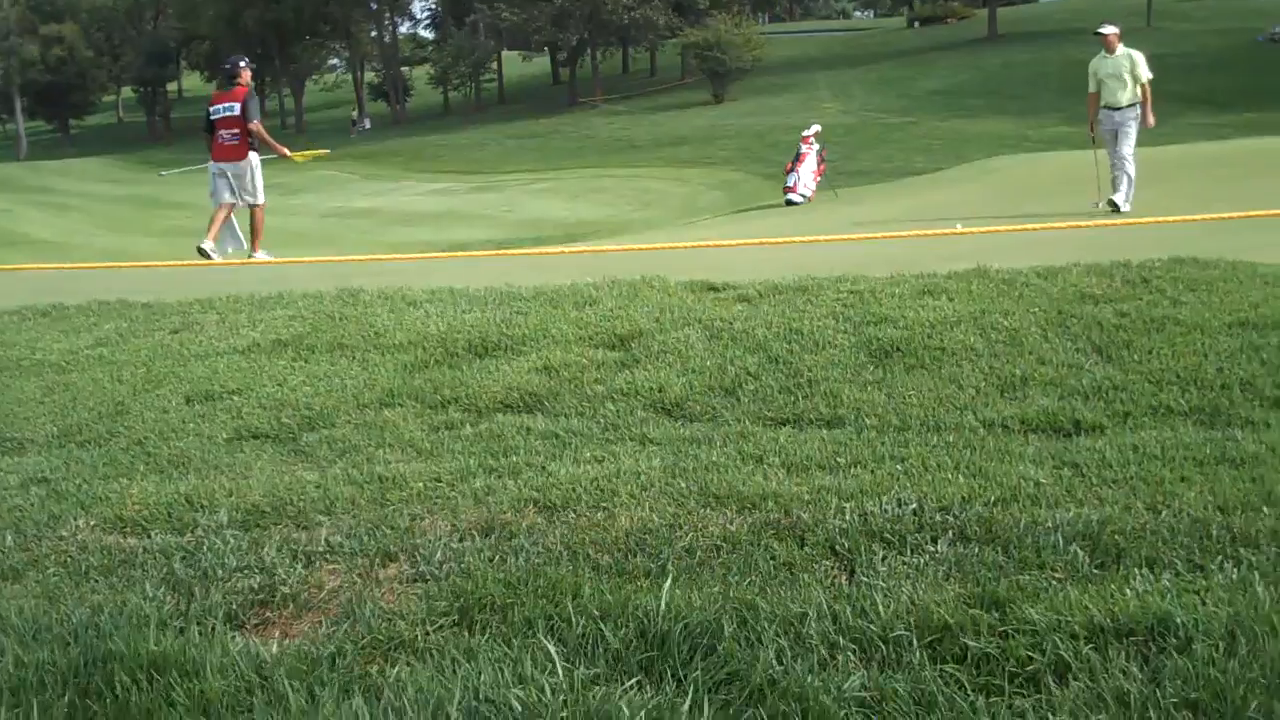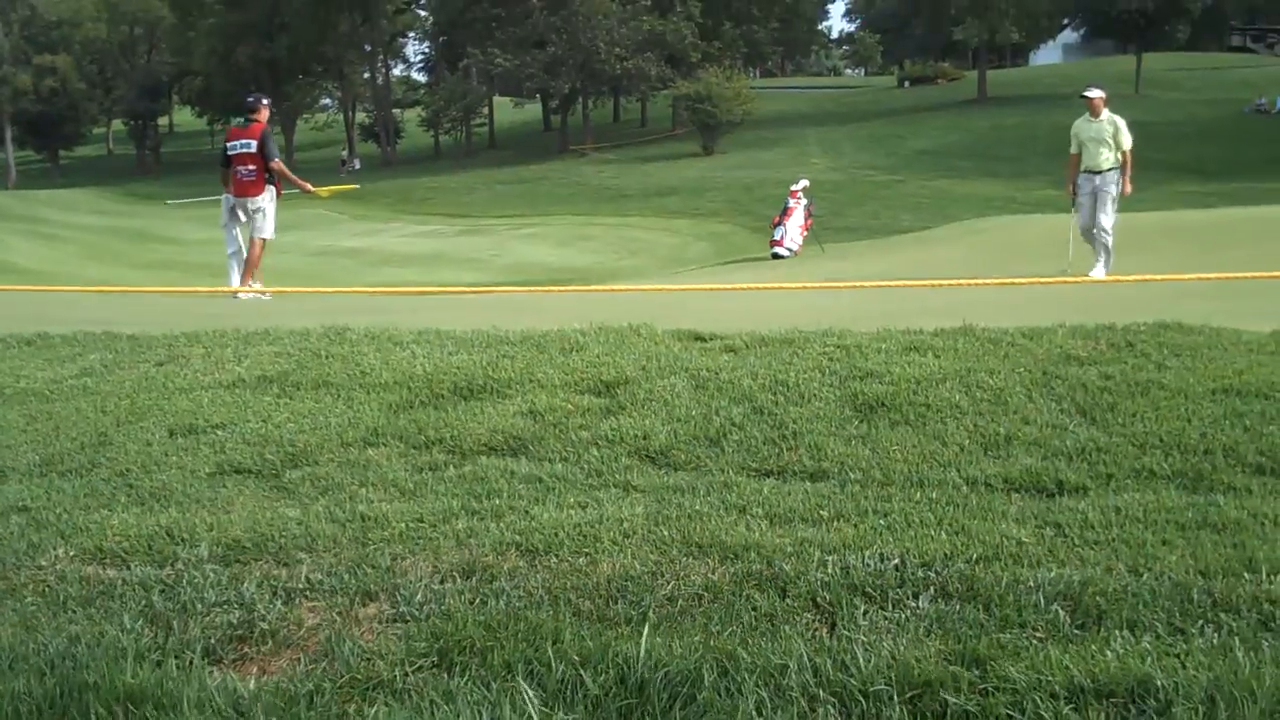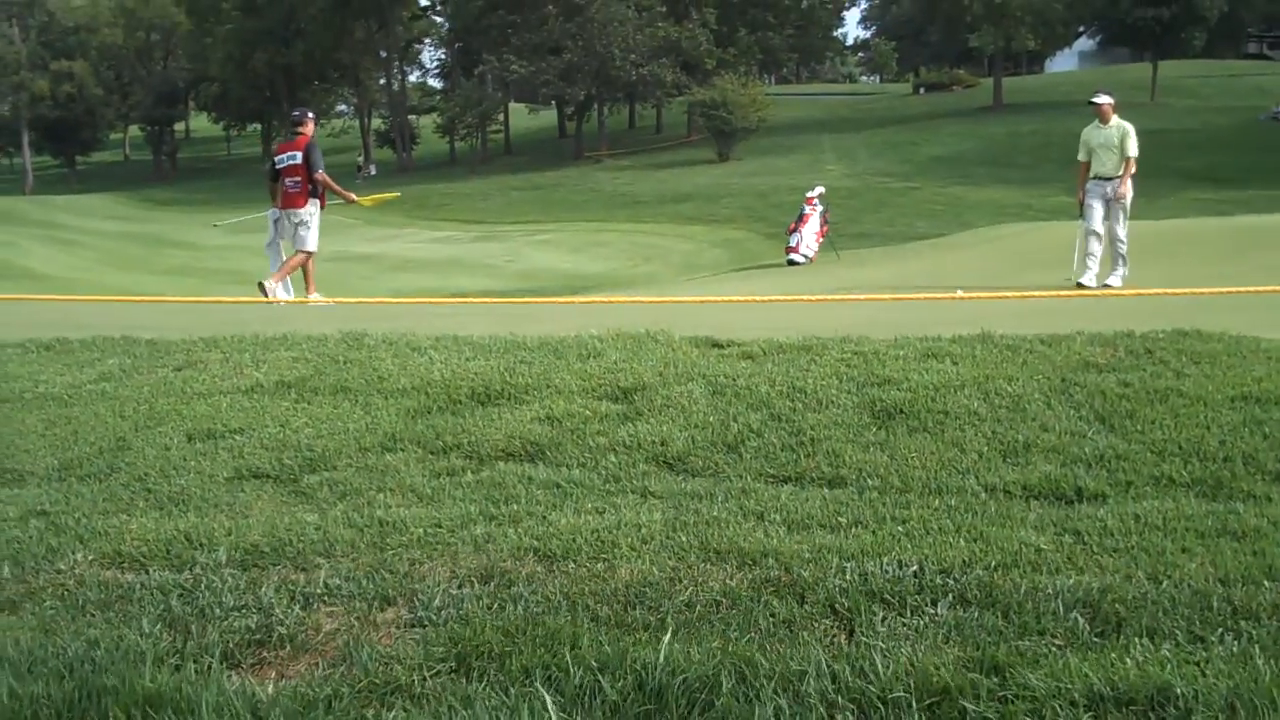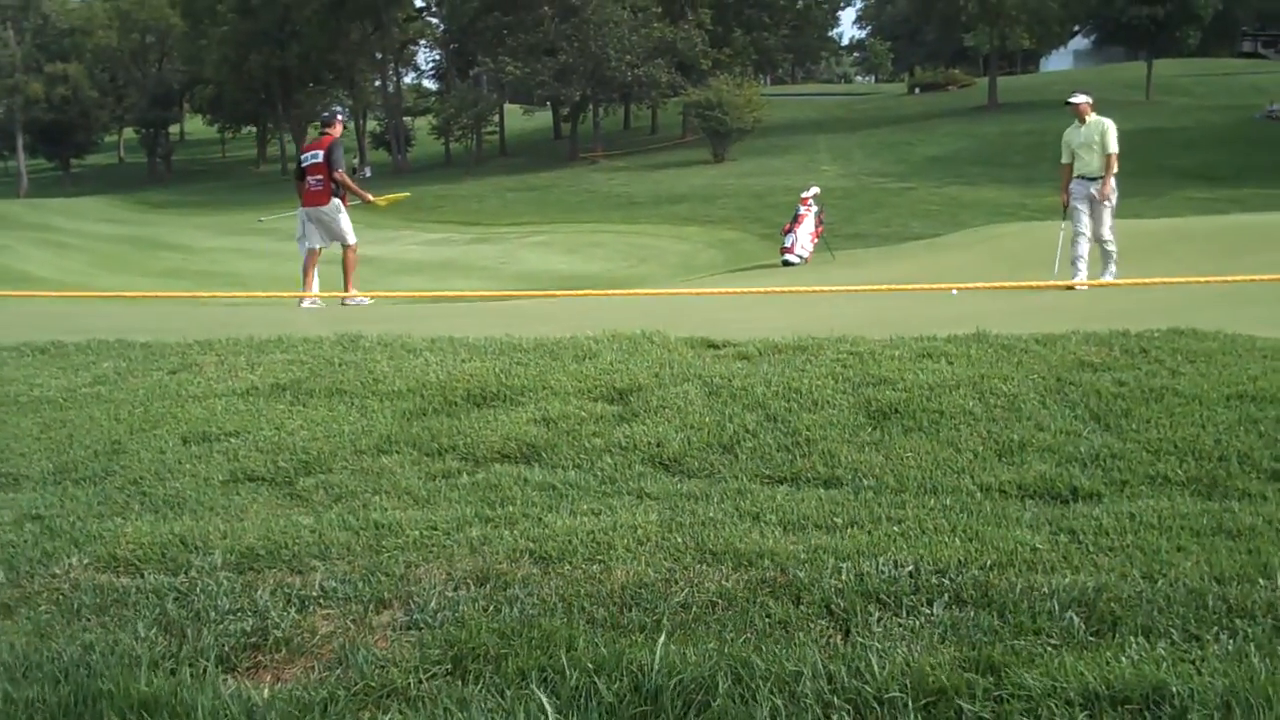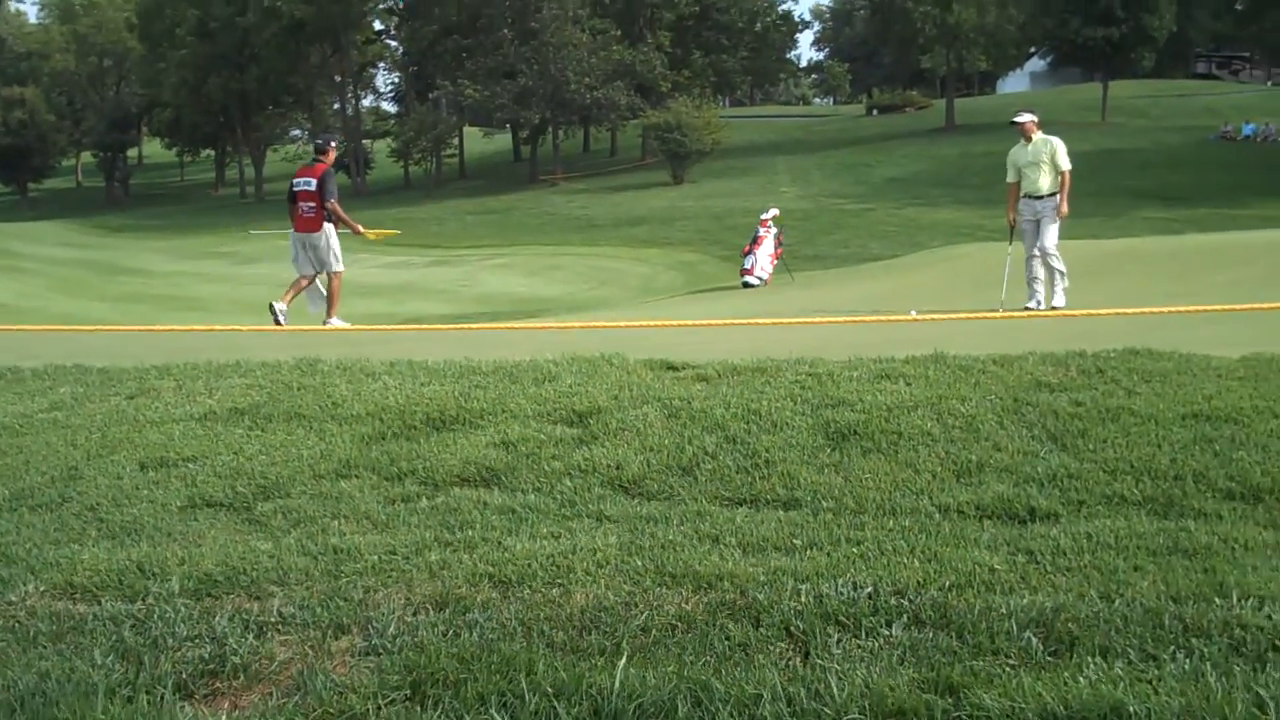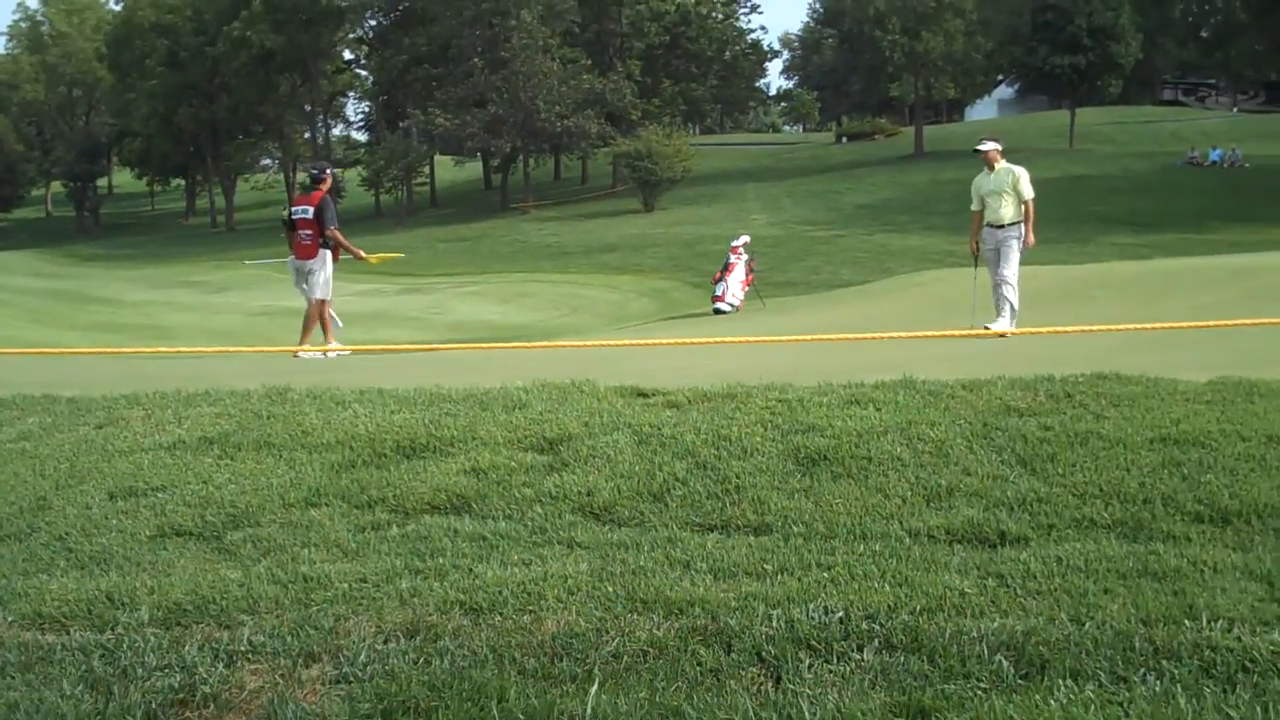
dt=0.3s
person 1, frame 1
left shoulder: (215, 99)
right shoulder: (247, 94)
left elbow: (209, 133)
right elbow: (253, 126)
left wrist: (215, 155)
right wrist: (276, 148)
left hip: (220, 160)
right hip: (244, 158)
left knee: (225, 205)
right knee: (257, 205)
left ankle: (208, 242)
right ankle: (256, 253)
person 1, frame 2
left shoulder: (232, 133)
right shoulder: (264, 132)
left elbow: (225, 168)
right elbow: (274, 164)
left wrist: (228, 189)
right wrist: (300, 184)
left hip: (240, 195)
right hip: (262, 193)
left knee: (258, 240)
right knee: (258, 241)
left ankle: (252, 283)
right ankle: (244, 289)
person 1, frame 3
left shoulder: (280, 149)
right shoulder: (309, 144)
left elbow: (273, 182)
right elbow: (318, 176)
left wrist: (276, 203)
right wrist: (343, 194)
left hip: (287, 206)
right hip: (306, 205)
left knee: (306, 251)
right knee: (304, 253)
left ankle: (312, 294)
right ankle: (271, 282)
person 1, frame 4
left shoulder: (307, 148)
right shoulder: (333, 143)
left elbow: (299, 181)
right elbow: (338, 175)
left wrist: (305, 201)
right wrist: (361, 194)
left hip: (310, 206)
right hip: (329, 203)
left knee: (313, 249)
right knee: (350, 246)
left ankle: (307, 296)
right ankle: (349, 294)
person 1, frame 5
left shoulder: (299, 173)
right shoulder: (326, 172)
left elbow: (291, 204)
right elbow: (330, 204)
left wrist: (297, 224)
right wrist: (351, 225)
left hip: (301, 231)
right hip: (321, 229)
left knee: (308, 275)
right knee: (335, 273)
left ankle: (281, 304)
right ankle: (331, 319)
person 1, frame 6
left shoulder: (297, 200)
right shoulder: (324, 200)
left elbow: (290, 231)
right elbow: (330, 232)
left wrist: (295, 252)
right wrist: (353, 251)
left hip: (302, 258)
right hip: (319, 257)
left knee: (324, 301)
right knee: (316, 302)
left ankle: (330, 344)
right ankle: (303, 347)
person 2, frame 1
left shoulder: (1133, 56)
right shoulder: (1095, 63)
left elbow: (1145, 85)
right elbow: (1093, 94)
left wrist: (1148, 112)
right wrist: (1091, 120)
left hip: (1129, 112)
right hip: (1107, 114)
left knee: (1124, 154)
right knee: (1114, 160)
left ankle: (1122, 197)
right ankle: (1122, 200)
person 2, frame 2
left shoulder: (1116, 122)
right shoulder: (1078, 125)
left elbow: (1126, 153)
right elbow: (1075, 155)
left wrist: (1126, 181)
right wrist: (1071, 182)
left hip: (1109, 177)
right hip: (1086, 178)
left knee: (1103, 223)
right knee: (1085, 225)
left ankle: (1101, 266)
right ankle: (1100, 252)
person 2, frame 3
left shoulder: (1125, 128)
right shoulder: (1088, 132)
left elbow: (1130, 159)
left wrist: (1123, 184)
right wrist: (1080, 189)
left hip: (1118, 184)
right hip: (1095, 184)
left knee: (1117, 233)
right knee: (1093, 228)
left ankle: (1118, 274)
right ankle: (1089, 274)
person 2, frame 4
left shoulder: (1105, 125)
right shoulder: (1069, 133)
left elbow: (1112, 156)
left wrist: (1106, 183)
right wrist: (1064, 191)
left hip: (1102, 184)
right hip: (1079, 184)
left knee: (1102, 232)
right knee: (1080, 232)
left ankle: (1109, 270)
right ankle: (1079, 277)
person 2, frame 5
left shoulder: (1052, 143)
right shoulder: (1014, 152)
left elbow: (1065, 173)
right elbow: (1013, 183)
left wrist: (1063, 201)
right wrist: (1010, 210)
left hip: (1050, 202)
right hip: (1027, 204)
left knee: (1047, 246)
right knee: (1031, 252)
left ankle: (1059, 289)
right ankle: (1036, 297)
person 2, frame 6
left shoulder: (1015, 173)
right shoulder: (978, 181)
left elbow: (1028, 202)
right elbow: (977, 211)
left wrist: (1029, 231)
right wrist: (973, 239)
left hip: (1012, 231)
right hip: (989, 232)
left knee: (1007, 276)
right knee: (996, 281)
left ankle: (1005, 322)
right ankle: (1005, 321)
